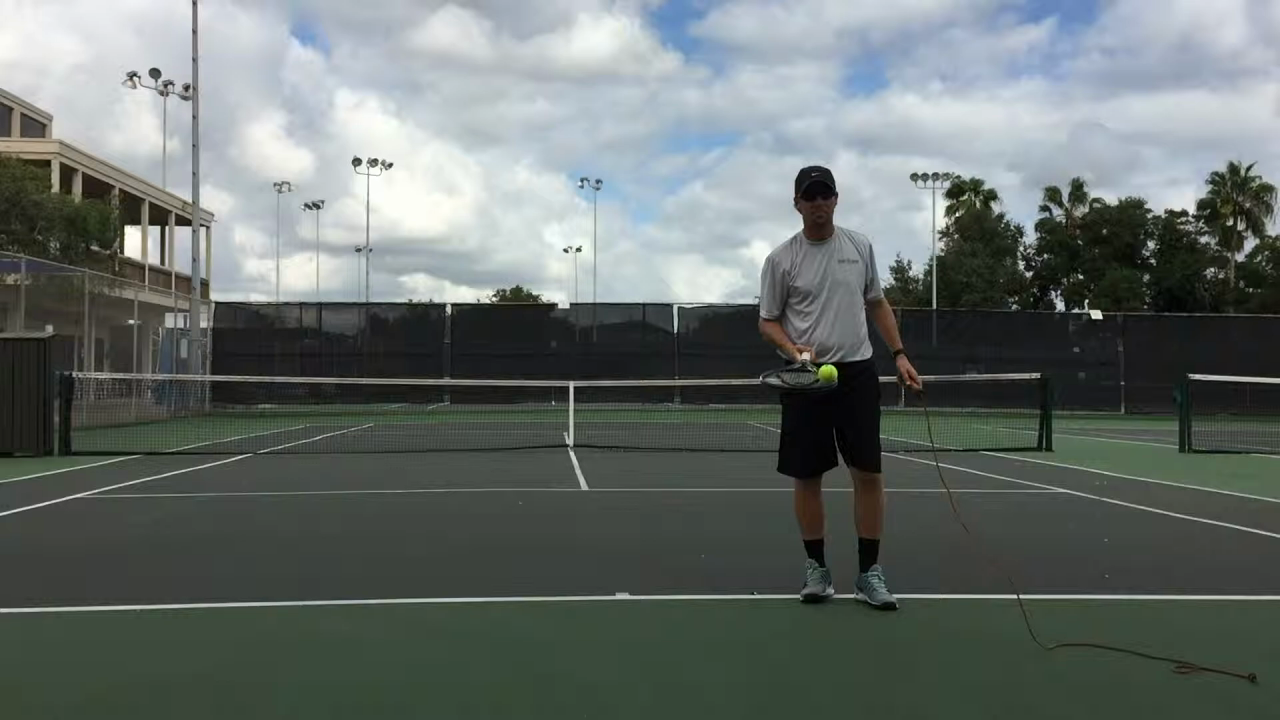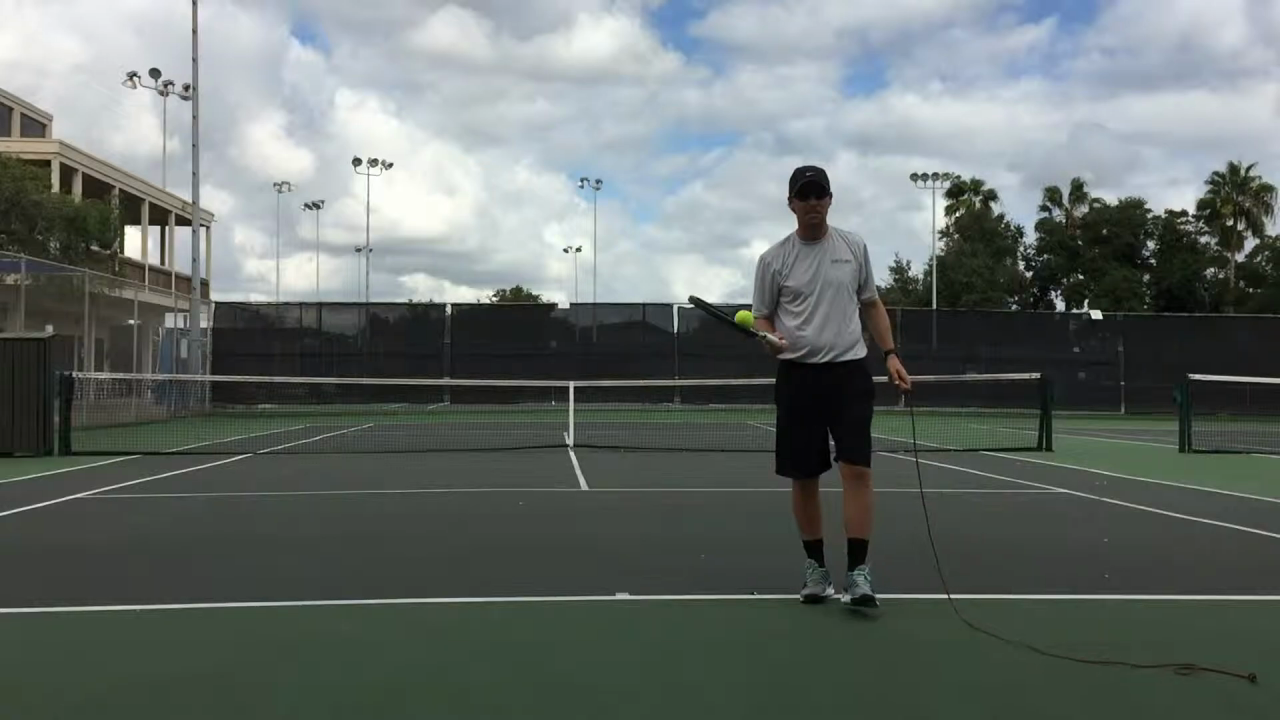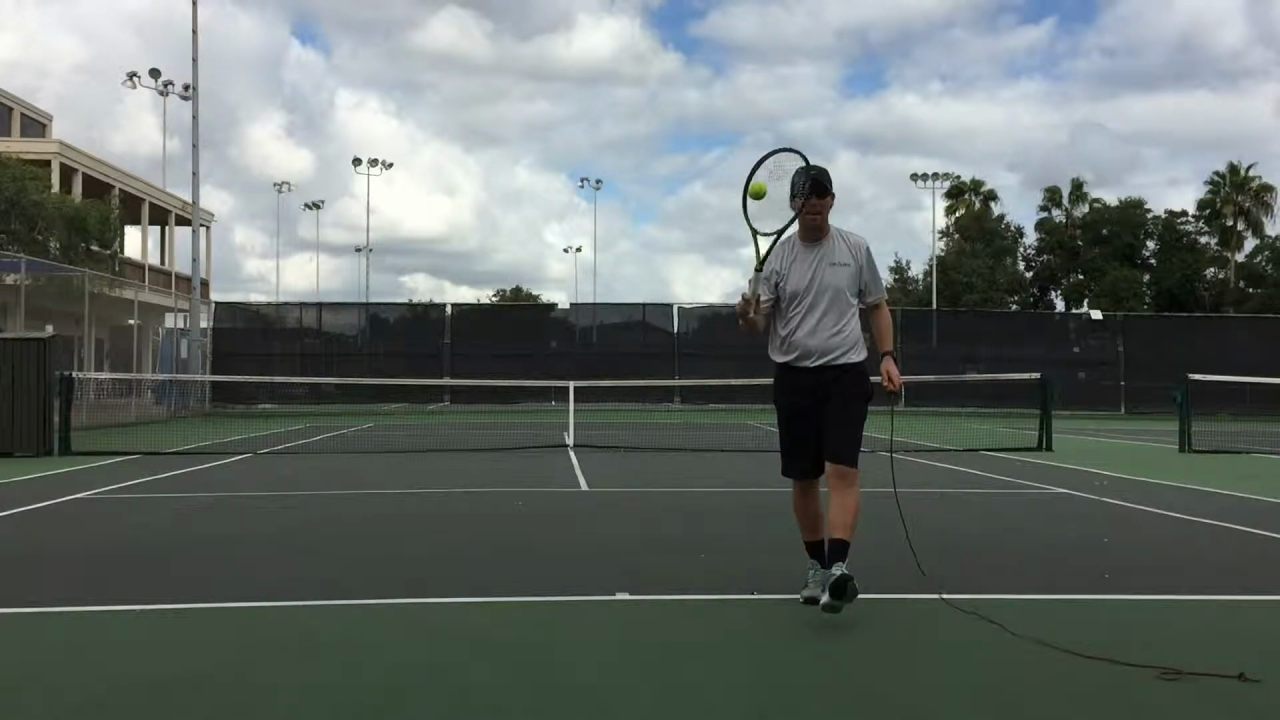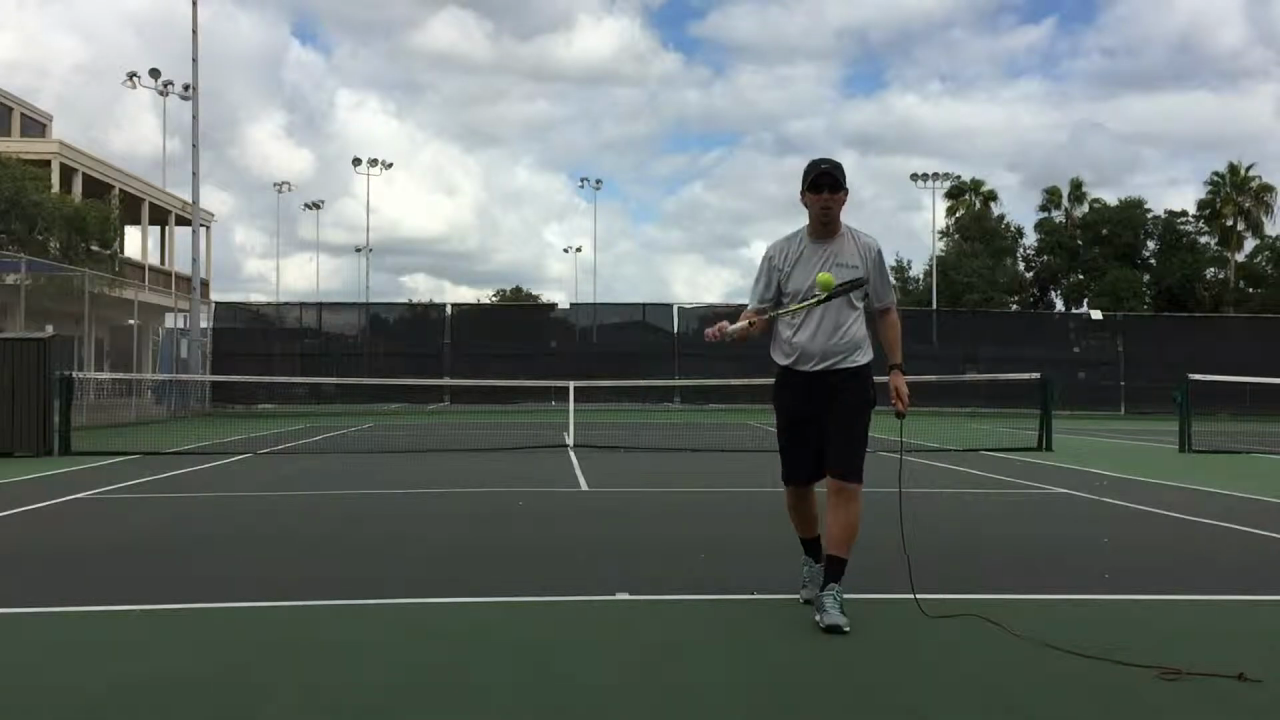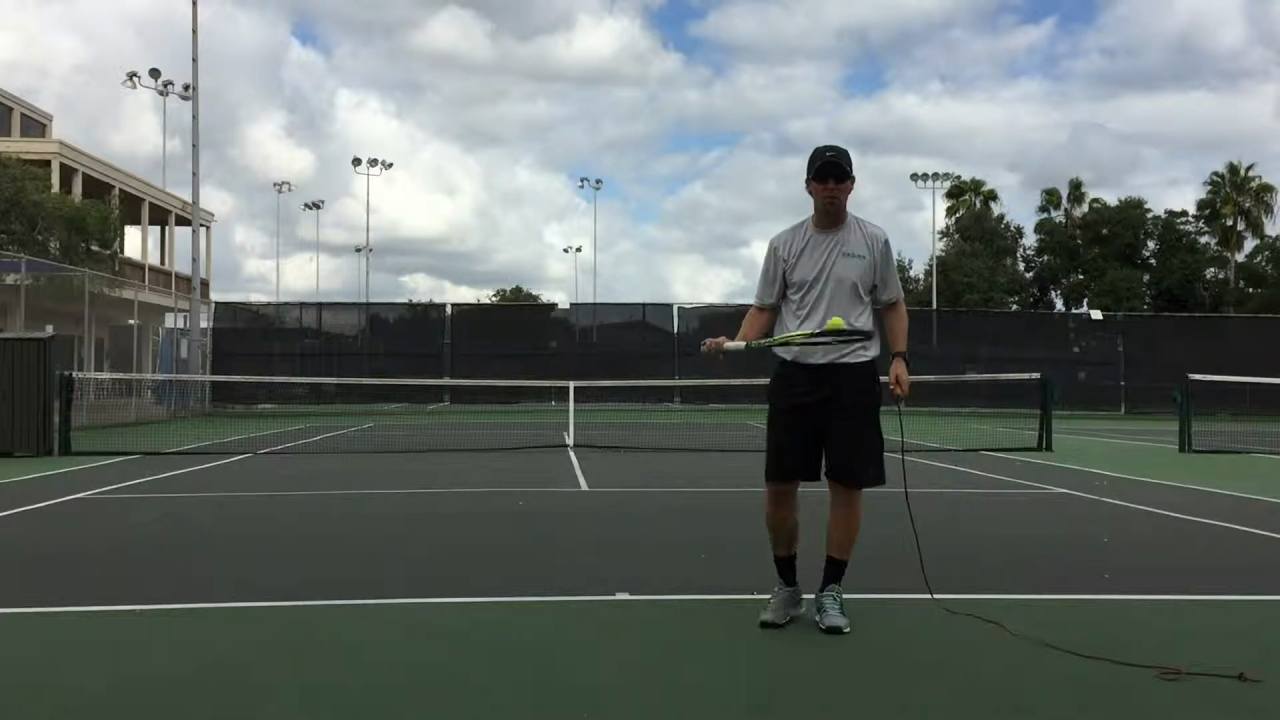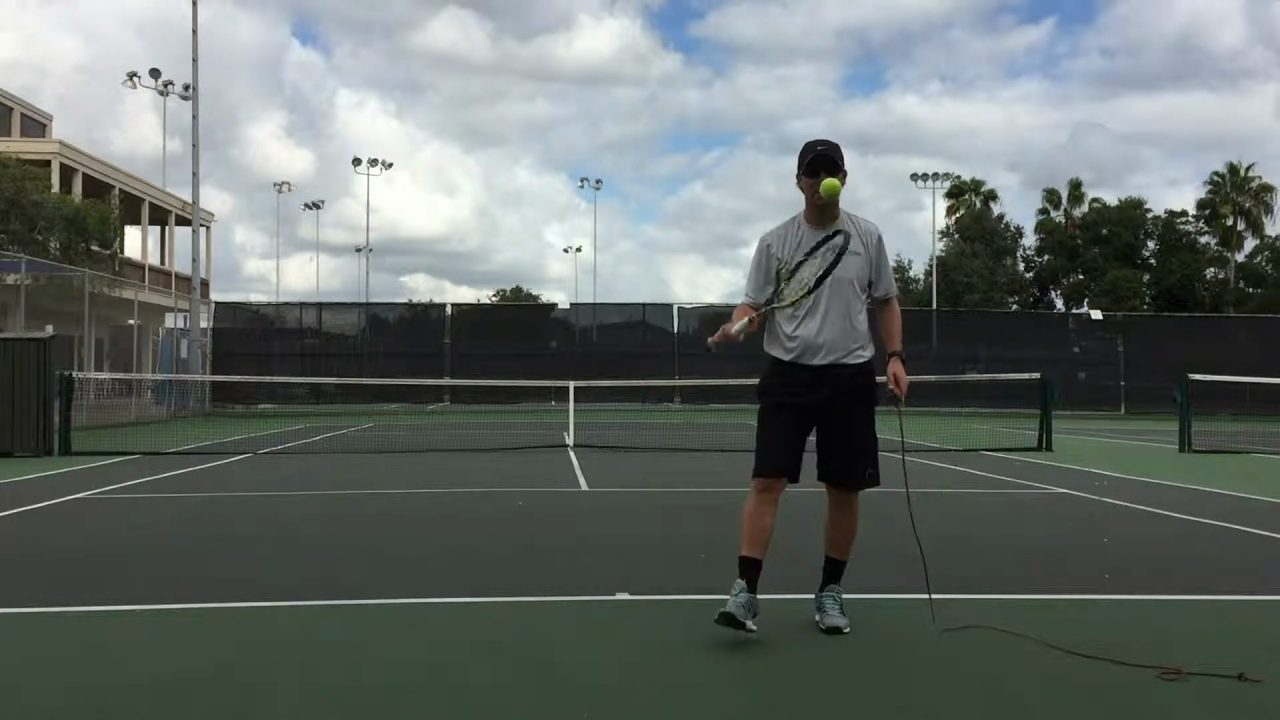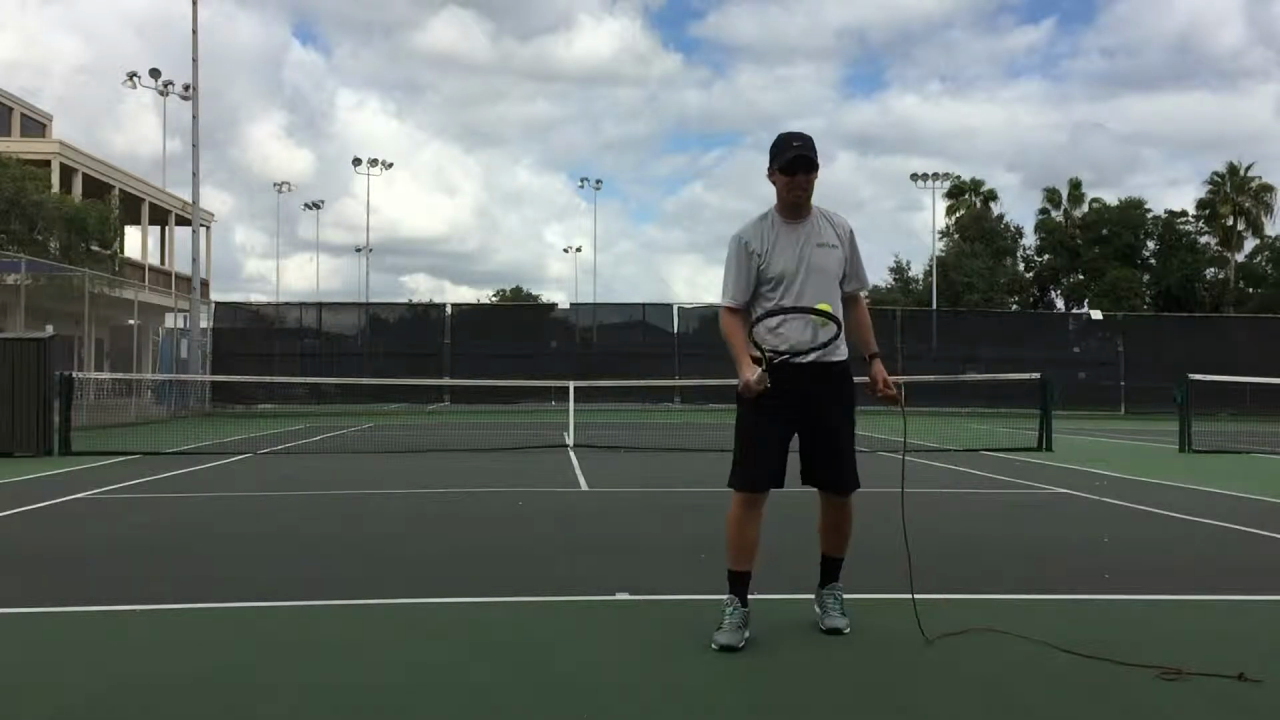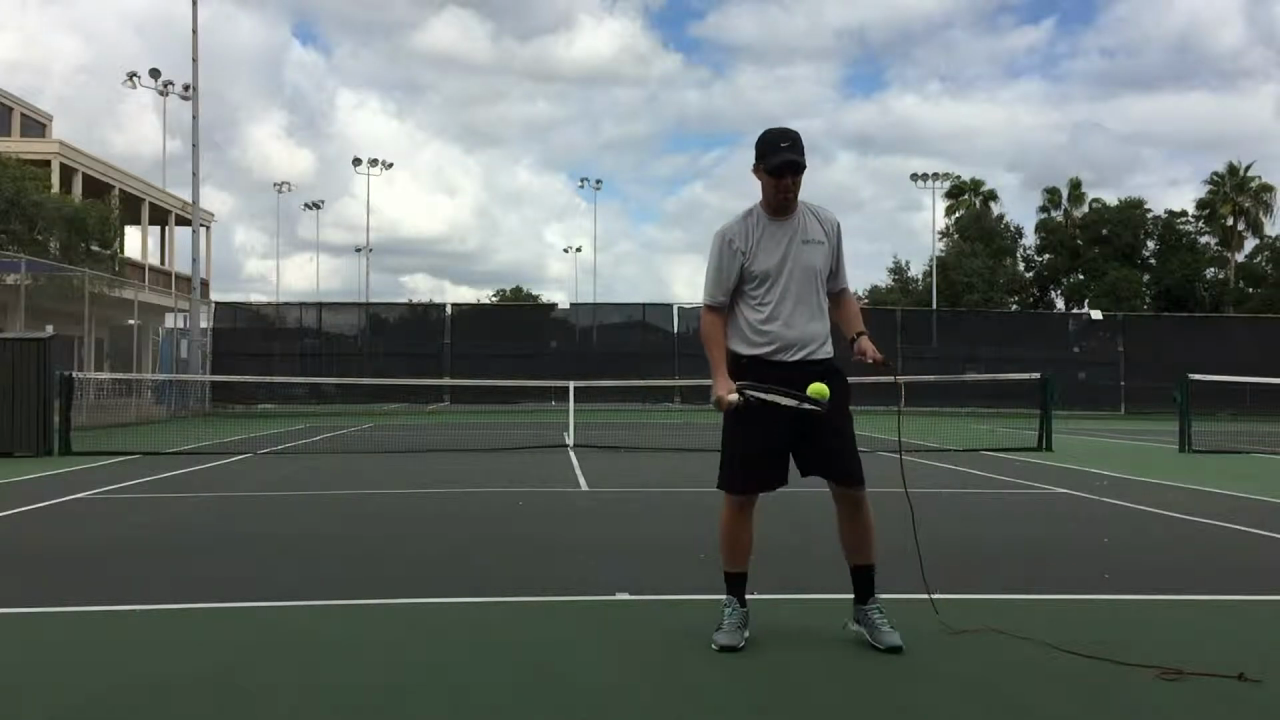
dt=0.3s
person 1, frame 1
left shoulder: (860, 247)
right shoulder: (780, 259)
left elbow: (877, 304)
right elbow: (768, 321)
left wrist: (899, 354)
right wrist: (792, 348)
left hip: (857, 372)
left knee: (868, 474)
right knee: (807, 476)
left ankle: (869, 573)
right ankle: (816, 567)
person 1, frame 2
left shoulder: (854, 247)
right shoulder: (773, 259)
left elbow: (871, 304)
right elbow: (760, 318)
left wrist: (891, 354)
right wrist: (768, 338)
left hip: (850, 371)
right hip: (797, 376)
left knee: (857, 469)
right knee: (804, 477)
left ankle: (857, 571)
right ankle: (816, 567)
person 1, frame 3
left shoulder: (856, 249)
right shoulder: (775, 257)
left elbow: (877, 306)
right elbow: (761, 322)
left wrist: (887, 356)
right wrist: (748, 314)
left hip: (846, 374)
right hip: (794, 377)
left knee: (842, 471)
right knee: (804, 477)
left ankle: (838, 570)
right ankle: (816, 565)
person 1, frame 4
left shoulder: (867, 249)
right shoulder: (779, 253)
left elbow: (885, 311)
right elbow: (759, 315)
left wrist: (896, 370)
right wrist: (731, 330)
left hip: (849, 379)
right hip: (794, 380)
left knee: (844, 483)
right knee: (798, 484)
left ankle: (831, 590)
right ankle: (813, 560)
person 1, frame 5
left shoulder: (874, 241)
right shoulder: (784, 244)
left elbow: (893, 305)
right elbow: (763, 310)
left wrist: (899, 357)
right wrist: (735, 342)
left hip: (853, 377)
right hip: (794, 376)
left knee: (847, 487)
right knee: (780, 486)
left ankle: (830, 592)
right ankle: (787, 586)
person 1, frame 6
left shoulder: (867, 236)
right shoulder: (774, 241)
left elbow: (886, 302)
right elbow: (753, 305)
left wrist: (895, 357)
right wrist: (735, 328)
left hip: (849, 377)
right hip: (787, 375)
left knee: (845, 489)
right knee: (767, 482)
left ankle: (829, 591)
right ankle: (744, 593)
person 1, frame 7
left shoulder: (840, 231)
right shoulder: (750, 238)
left elbow: (853, 300)
right elbow: (732, 311)
left wrist: (874, 359)
right wrist: (746, 365)
left hip: (830, 375)
right hip: (770, 379)
left knee: (838, 492)
right knee: (750, 491)
left ankle: (827, 588)
right ankle: (736, 605)
person 1, frame 8
left shoulder: (826, 225)
right shoulder: (734, 234)
right elbow: (713, 310)
left wrist: (859, 337)
right wrist: (720, 374)
left hip: (818, 372)
right hip: (756, 377)
left knee: (850, 489)
right knee: (739, 493)
left ankle: (866, 604)
right ankle: (735, 605)
